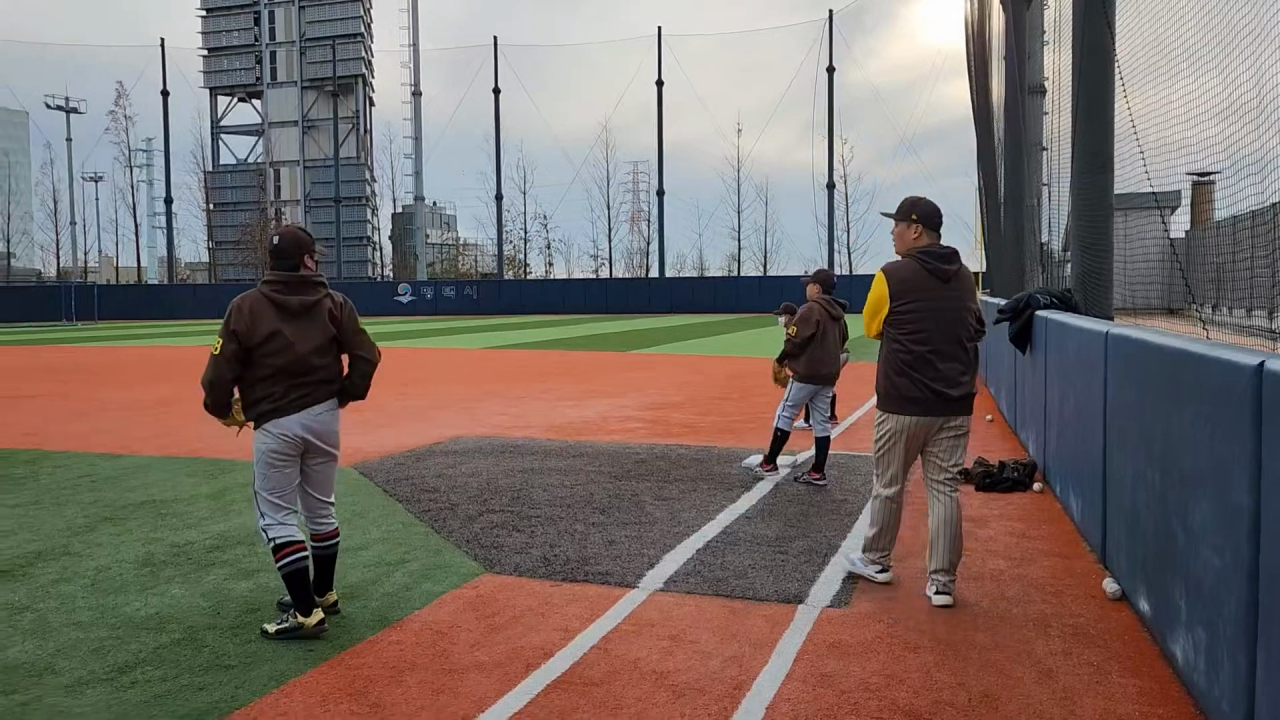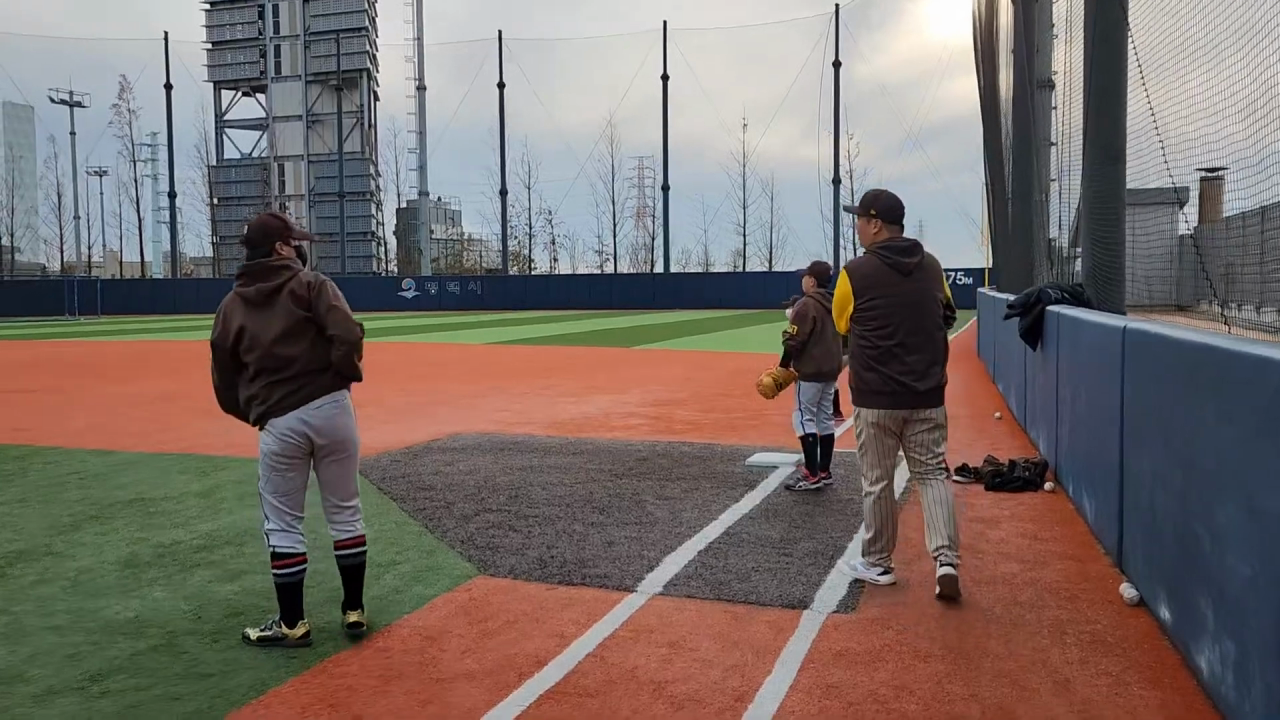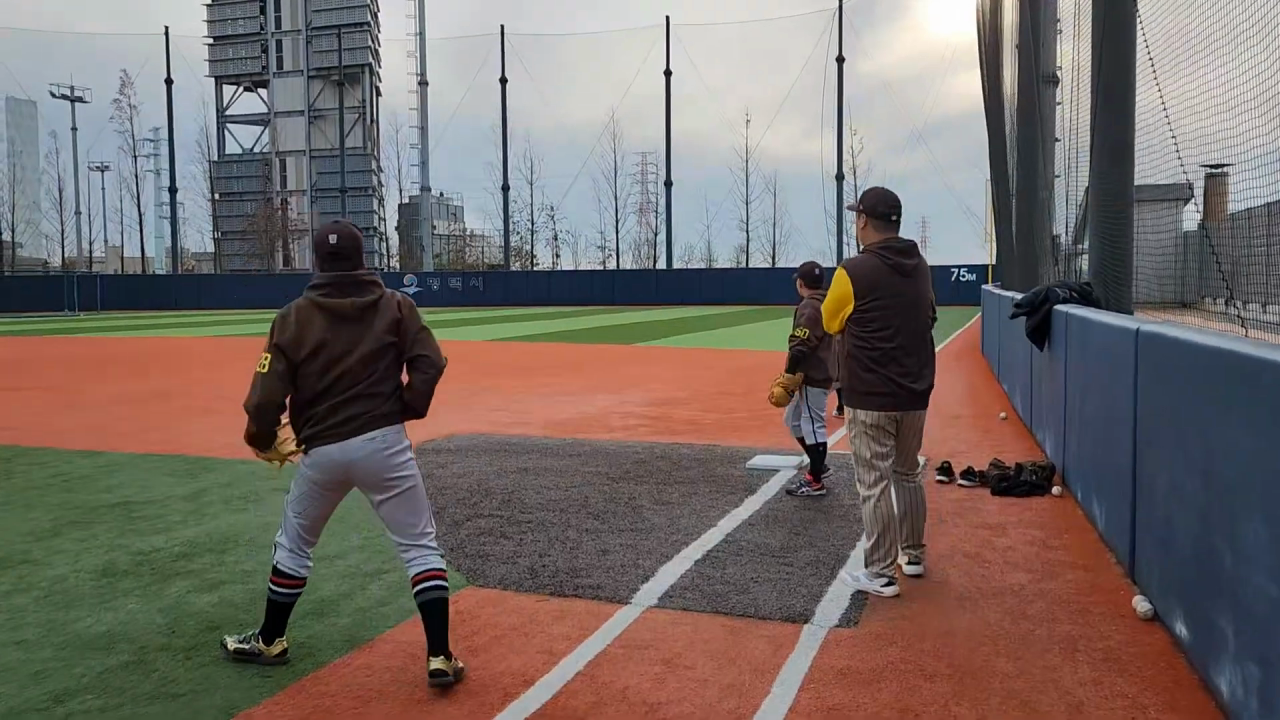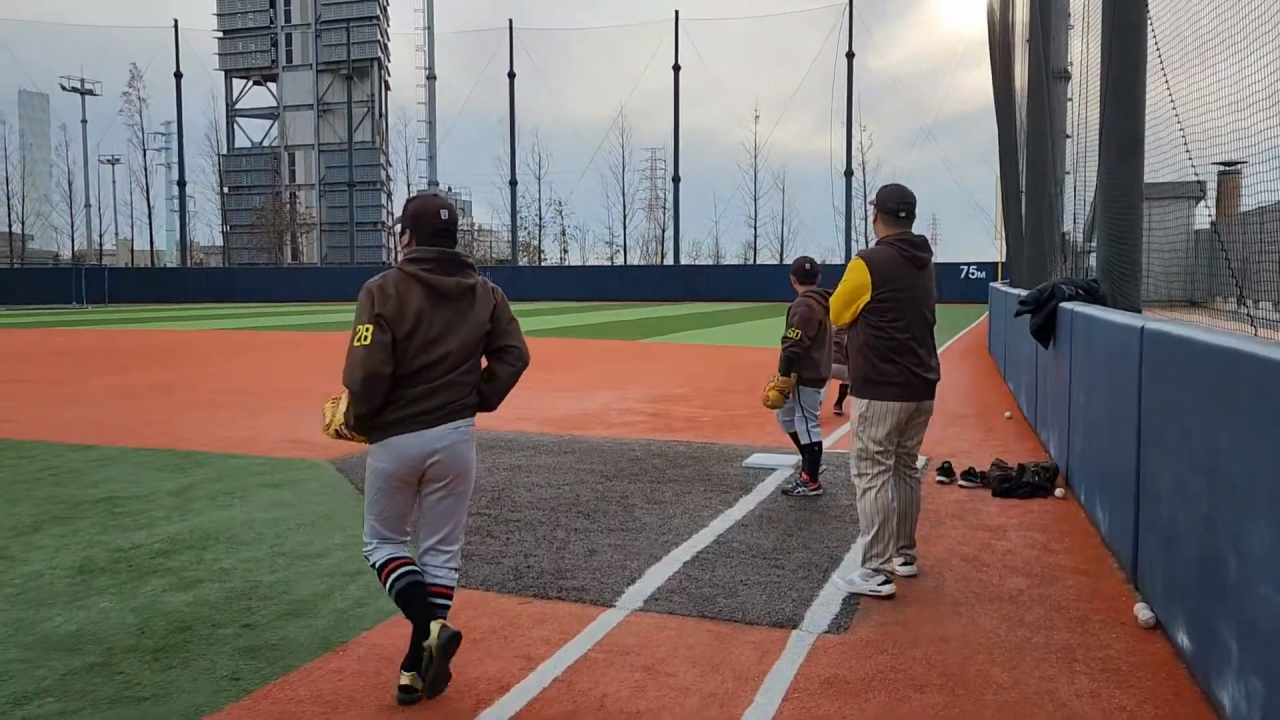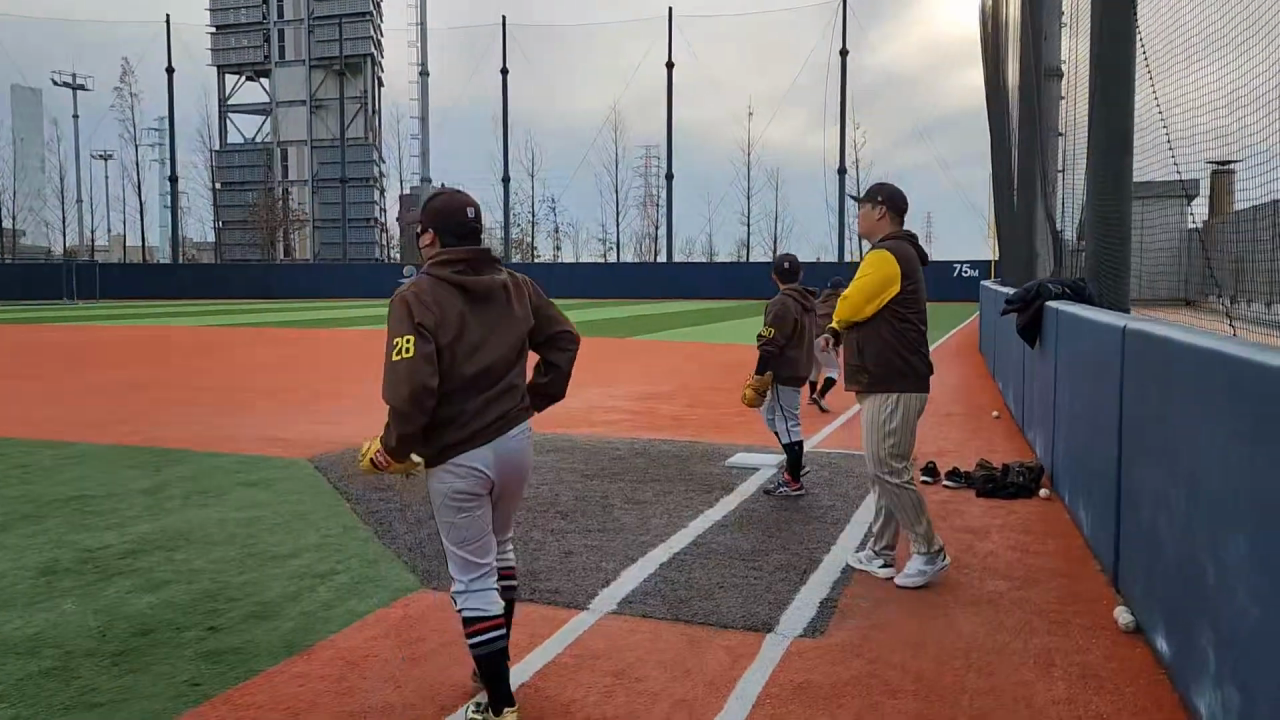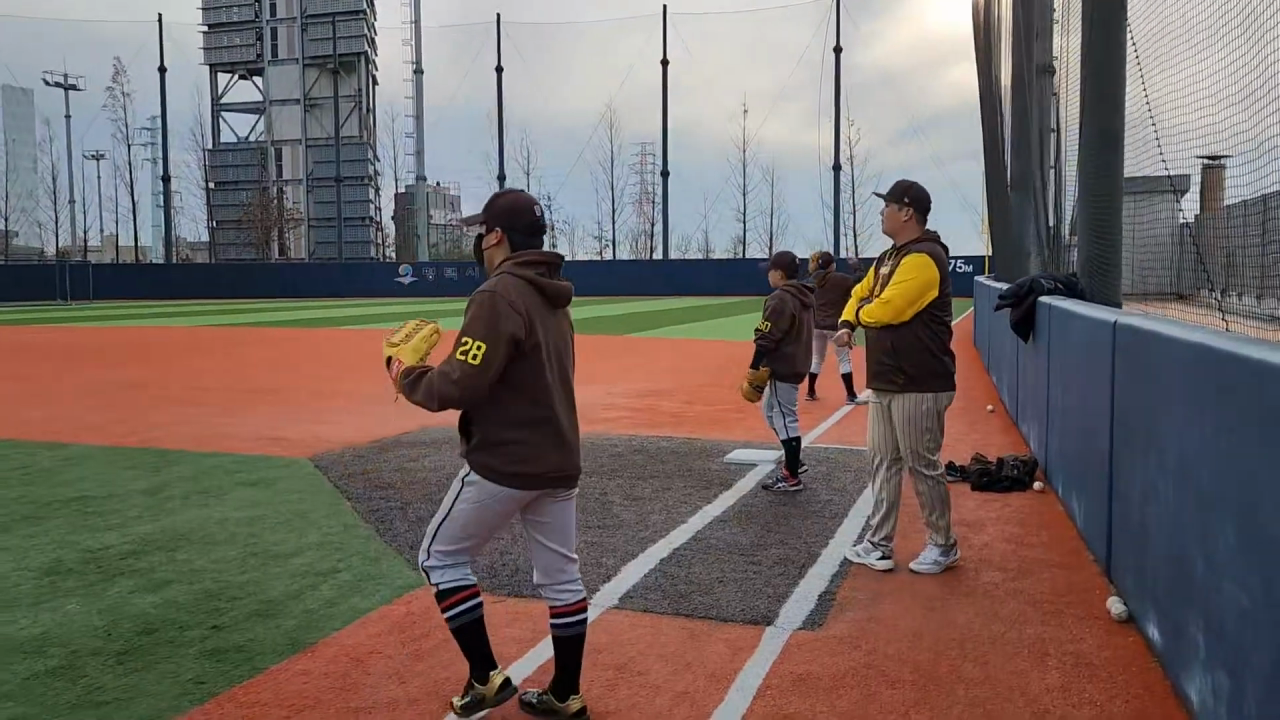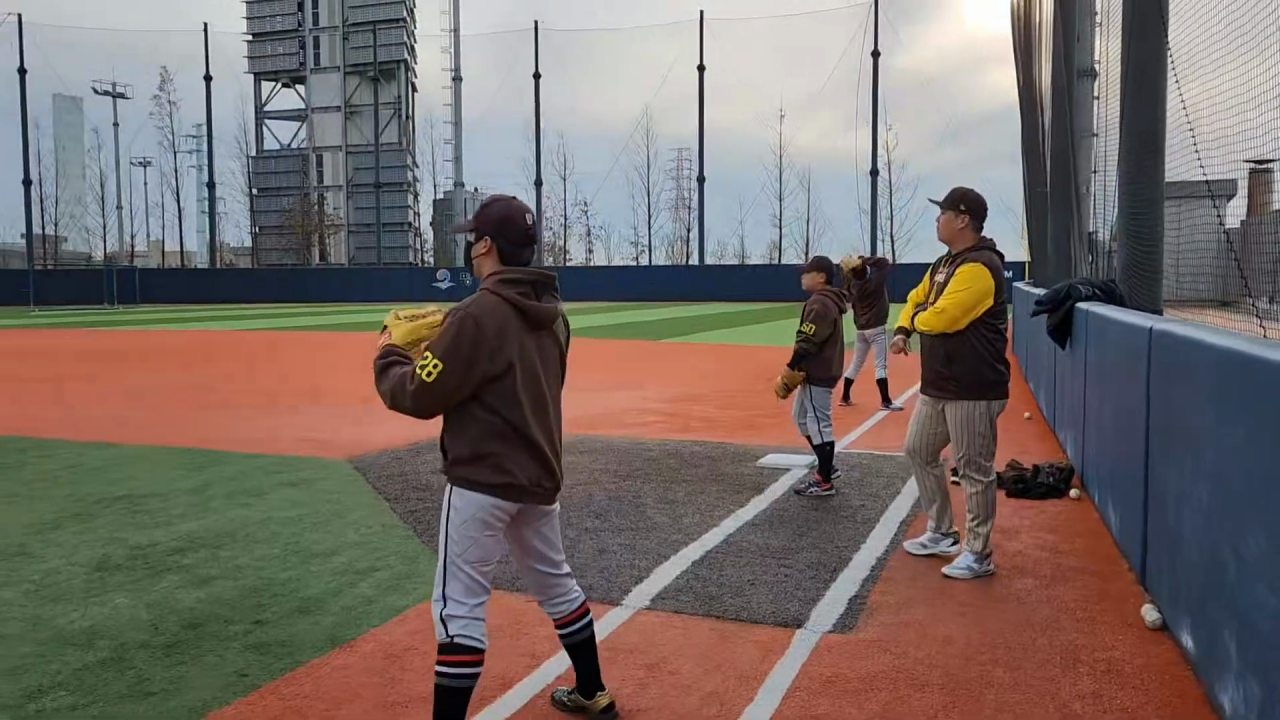
dt=0.5s
person 1, frame 1
left shoulder: (245, 306)
right shoulder: (333, 303)
left elbow: (219, 374)
right elbow: (366, 356)
left wrist: (223, 410)
right wrist: (345, 394)
left hip: (275, 425)
right hip: (324, 417)
left knee: (278, 518)
right knee: (321, 509)
left ankle: (307, 612)
right ankle: (323, 594)
person 1, frame 2
left shoulder: (229, 307)
right shoulder: (311, 284)
left elbow: (225, 387)
right elbow: (347, 335)
right wrist: (345, 376)
left hip: (278, 425)
right hip: (331, 410)
left knee: (283, 525)
right knee: (345, 513)
left ankle: (292, 624)
right ankle: (353, 610)
person 1, frame 3
left shoulder: (294, 317)
right shoulder: (396, 306)
left elbow: (266, 396)
right elbow: (429, 363)
left wrist: (259, 437)
right wrist: (407, 410)
left hip: (323, 449)
right hip: (386, 444)
left knee: (294, 544)
right knee: (420, 546)
left ankle: (269, 641)
right ankle: (440, 658)
person 1, frame 4
left shoulder: (383, 289)
right shoulder: (485, 292)
left elbow: (368, 370)
right elbow: (513, 355)
left wrist: (356, 421)
right wrist: (476, 400)
left hip: (395, 438)
right hip: (455, 436)
left knee: (383, 540)
right knee: (441, 553)
left ankle: (428, 631)
right ankle: (416, 670)
person 1, frame 5
left shoulder: (416, 296)
right shoulder: (515, 285)
left elbow: (412, 386)
right elbow: (564, 340)
left wrist: (393, 445)
right wrist: (539, 396)
left hip: (457, 455)
right hip: (516, 442)
left knee: (471, 578)
right knee: (496, 551)
right ankle: (500, 666)
person 1, frame 6
left shoulder: (497, 296)
right shoulder: (555, 299)
left elbow: (461, 385)
left wrist: (408, 377)
left hip: (500, 465)
right hip: (559, 463)
left knee: (441, 556)
right knee: (562, 576)
left ankle: (486, 677)
person 1, frame 7
left shoulder: (476, 315)
right shoulder: (552, 313)
left elbow: (417, 397)
left wrist: (390, 354)
left hip: (482, 483)
right hip: (540, 478)
left knee: (459, 608)
right knee: (555, 583)
person 2, frame 1
left shoulder: (892, 276)
right shoulder: (965, 278)
left elbow: (873, 327)
right elbow: (977, 329)
left hip: (904, 403)
right hip: (955, 403)
left knee: (888, 486)
right knee: (946, 489)
left ankle: (876, 561)
right ankle: (942, 582)
person 2, frame 2
left shoulder: (856, 272)
right shoulder: (932, 266)
left elbow: (843, 324)
right elbow: (948, 317)
left hip: (877, 397)
right hip: (927, 396)
left knee: (877, 482)
right knee: (933, 476)
left ankle: (878, 564)
right ankle: (946, 560)
person 2, frame 3
left shoulder: (854, 271)
right shoulder: (920, 268)
left elbow: (831, 322)
left hip: (870, 397)
right hip: (916, 393)
left knee: (874, 484)
right knee: (907, 474)
left ankle: (882, 574)
right ankle: (912, 554)
person 2, frame 4
left shoulder: (868, 263)
right shoulder: (924, 264)
left elbow: (838, 314)
right wrist: (874, 316)
left hip: (880, 389)
right hip: (920, 387)
left knee: (872, 476)
right knee: (906, 471)
left ankle: (876, 572)
right ankle: (904, 554)
person 2, frame 5
left shoulder: (886, 256)
right shoulder: (887, 255)
left elbow: (851, 307)
right elbow: (851, 307)
left wrist: (838, 320)
right wrist: (833, 332)
left hip: (894, 385)
right hip: (880, 383)
left knee: (889, 470)
right knee: (881, 469)
left ankle: (929, 550)
right ankle: (881, 552)
person 2, frame 6
left shoulder: (924, 259)
right shoulder: (888, 257)
left elbow: (886, 310)
right elbow: (861, 294)
left wrist: (862, 313)
right wrist: (847, 324)
left hip: (919, 385)
right hip: (886, 382)
left knee: (922, 466)
right knee: (884, 462)
left ankle: (943, 545)
right ankle: (878, 545)
person 2, frame 7
left shoulder: (980, 267)
right shoulder: (944, 264)
left elbow: (940, 318)
right elbow: (916, 300)
left wrist: (916, 319)
right wrist: (903, 330)
left hip: (973, 389)
right hip: (937, 386)
left knee: (974, 470)
right knee: (918, 453)
left ankle: (978, 554)
right ankle: (941, 533)
person 3, frame 1
left shoulder: (809, 310)
right shoulder: (839, 314)
left elbow: (793, 343)
left wrist: (780, 361)
left hip: (806, 375)
right hip: (829, 376)
left knee: (785, 414)
right knee: (822, 422)
left ankle: (769, 463)
right ankle: (817, 472)
person 3, frame 2
left shoulder: (805, 305)
left elbow: (794, 341)
left wrist: (782, 367)
right wrist: (841, 358)
left hip: (810, 371)
right hip: (831, 371)
left knee: (804, 418)
right knee: (825, 419)
left ankle: (811, 474)
right ankle: (823, 471)
person 3, frame 3
left shoulder: (808, 308)
right shoulder: (825, 306)
left elbow: (801, 346)
left wrist: (789, 375)
right wrist: (792, 372)
left hip: (812, 377)
right hip: (818, 374)
left knee: (813, 425)
right knee: (793, 419)
left ankle: (815, 482)
right ankle: (818, 466)
person 3, frame 4
left shoulder: (803, 306)
right shoulder: (821, 303)
left elbow: (794, 346)
left wrist: (783, 376)
right wrist: (787, 373)
left hip: (805, 375)
right hip: (813, 372)
left knee: (807, 424)
right knee: (786, 415)
left ankle: (811, 481)
right ankle: (810, 463)
person 3, frame 5
left shoulder: (781, 304)
right shoulder: (806, 302)
left elbow: (769, 345)
left wrist: (757, 376)
left hip: (785, 372)
right hip: (798, 369)
left knee: (787, 423)
right knee: (771, 413)
left ankle: (793, 481)
right ankle: (794, 464)
person 3, frame 6
left shoulder: (779, 299)
right shoulder: (804, 298)
left elbow: (766, 338)
left wrist: (753, 369)
left hip: (782, 368)
right hip: (795, 365)
left knee: (785, 418)
right knee: (771, 411)
left ankle: (791, 477)
right ankle: (793, 461)
person 3, frame 7
left shoulder: (819, 303)
right shoulder: (829, 302)
left elbow: (808, 342)
left wrist: (790, 367)
right wrist: (798, 368)
left hip: (817, 374)
right hip: (816, 371)
left knee: (819, 424)
right knee: (803, 418)
left ankle: (824, 482)
right ankle: (826, 467)
